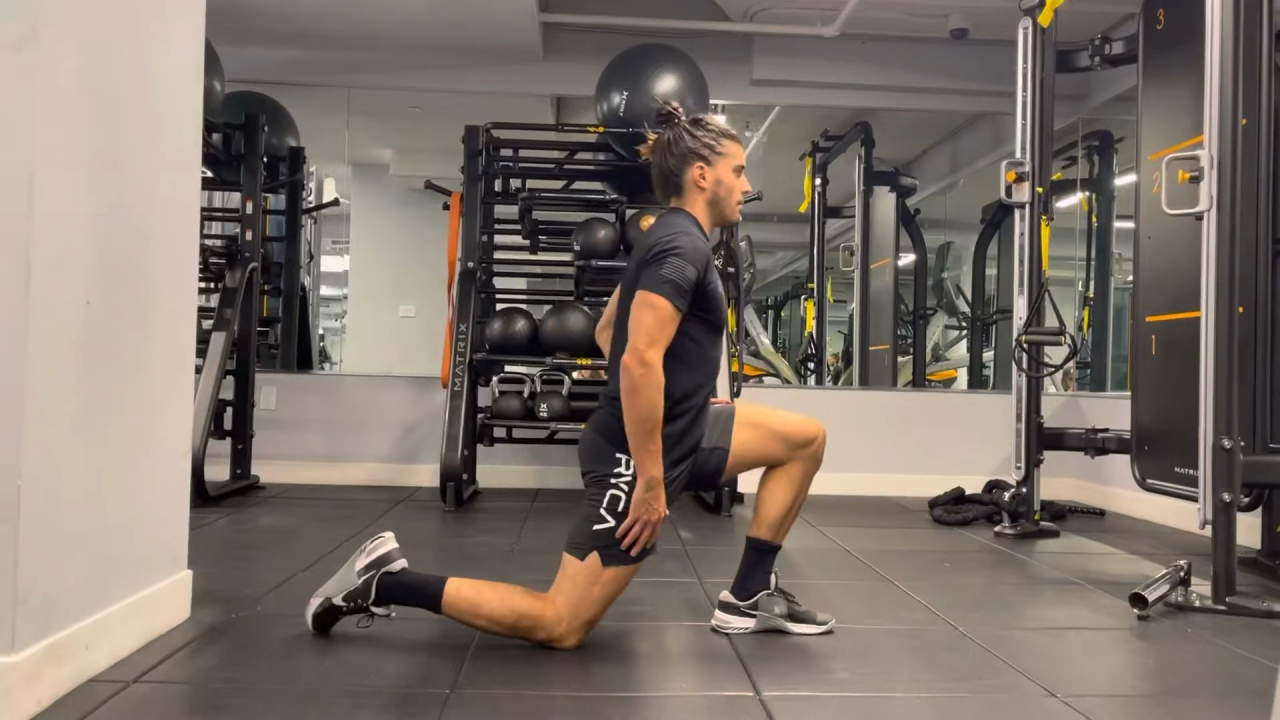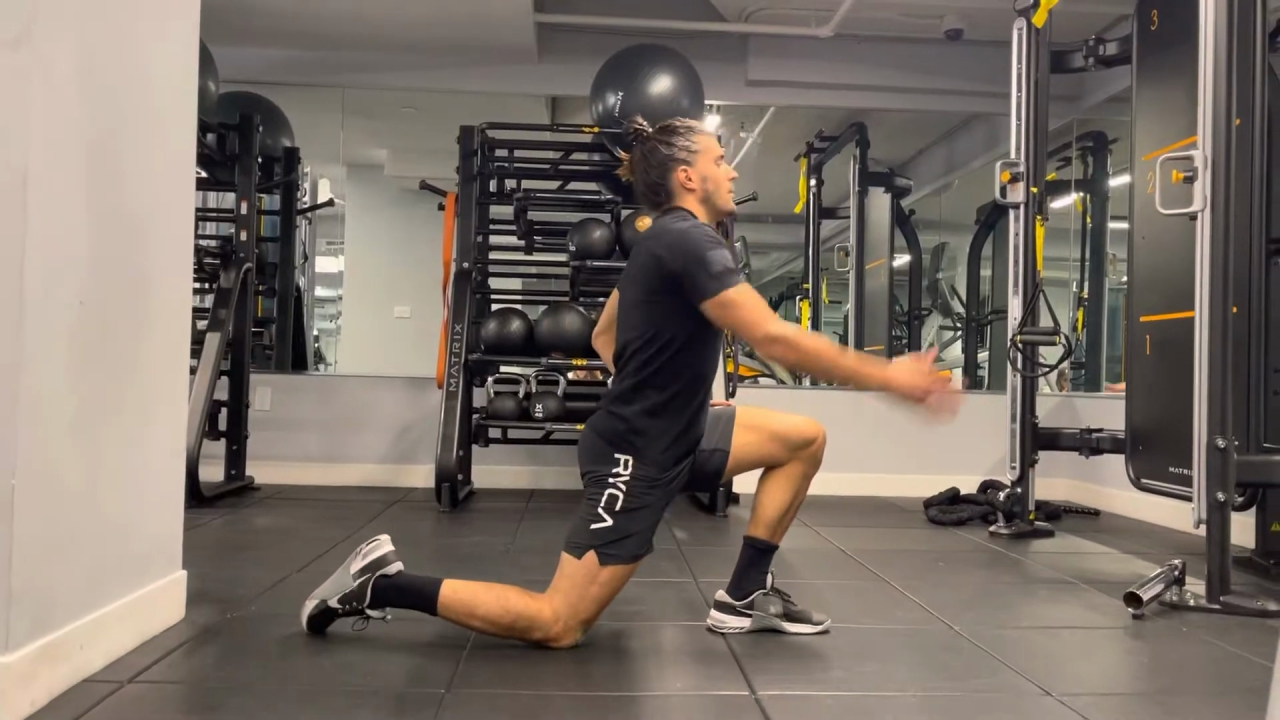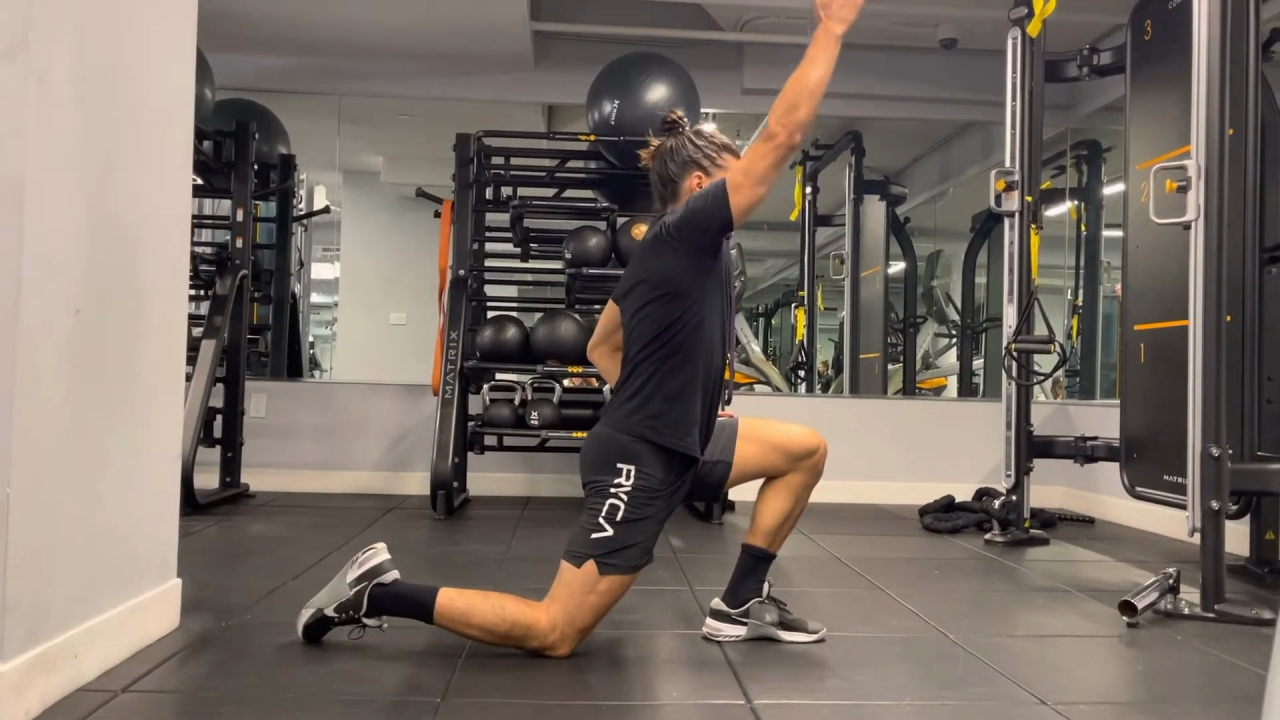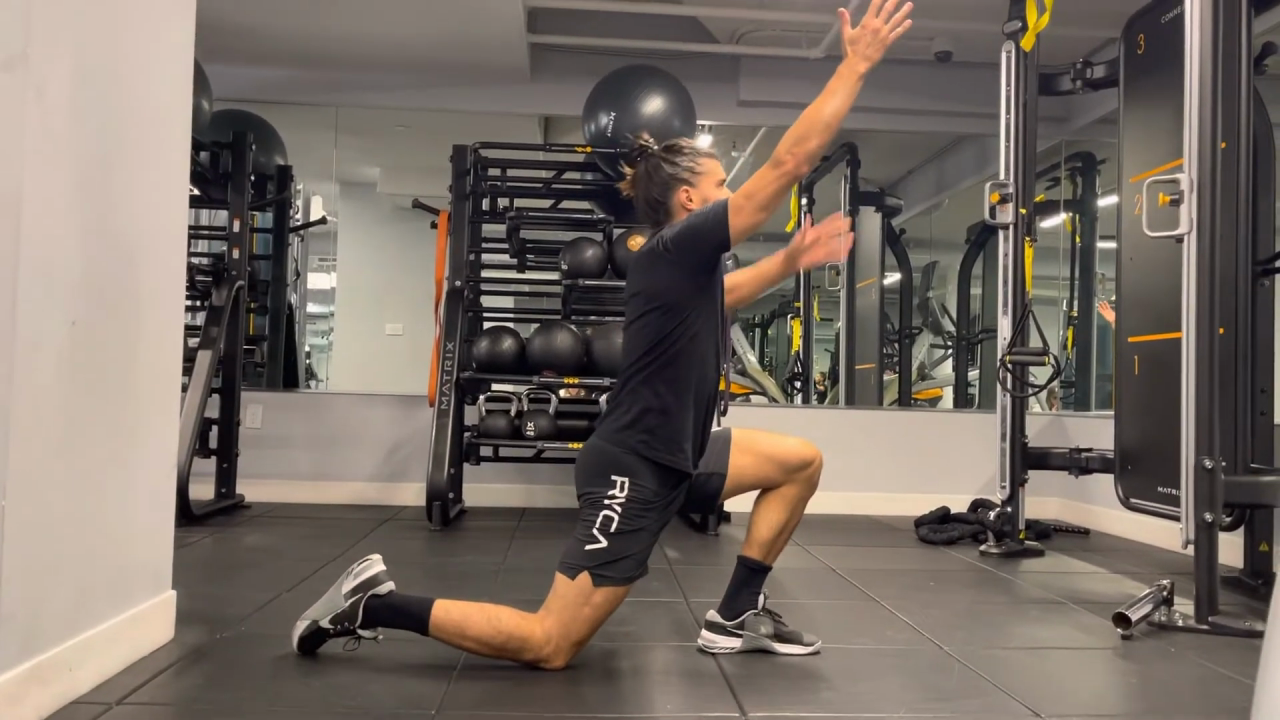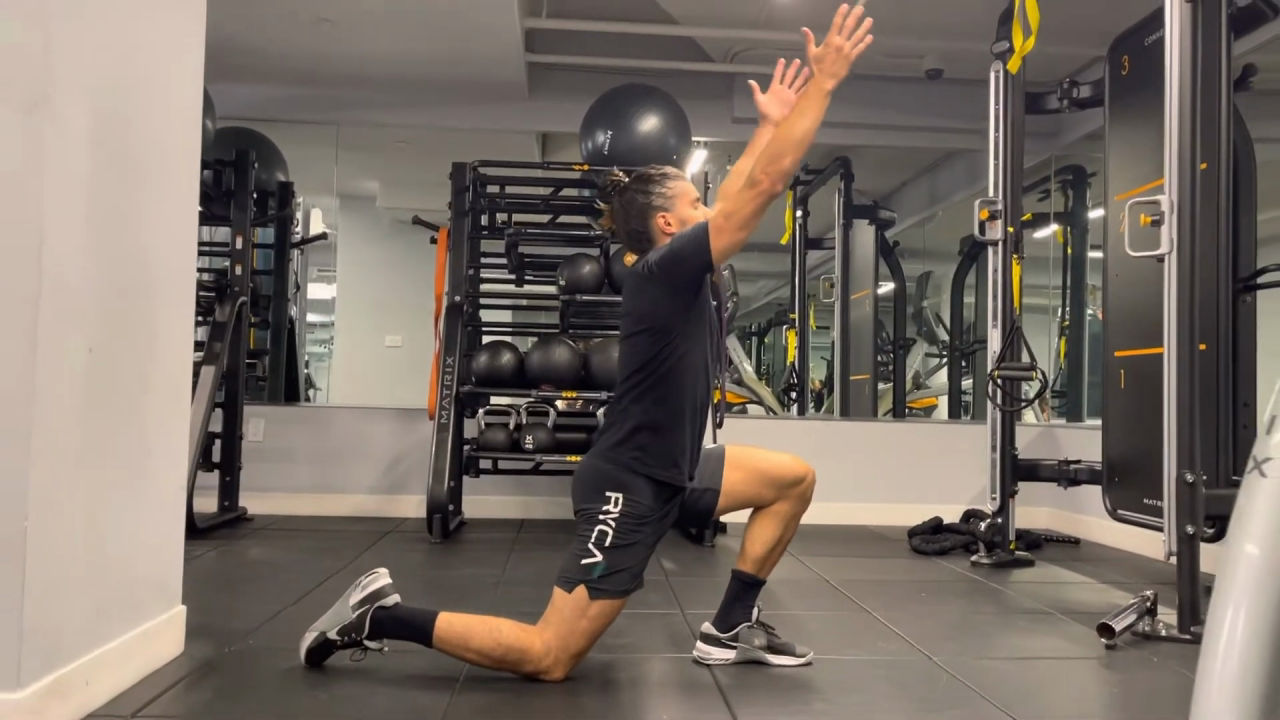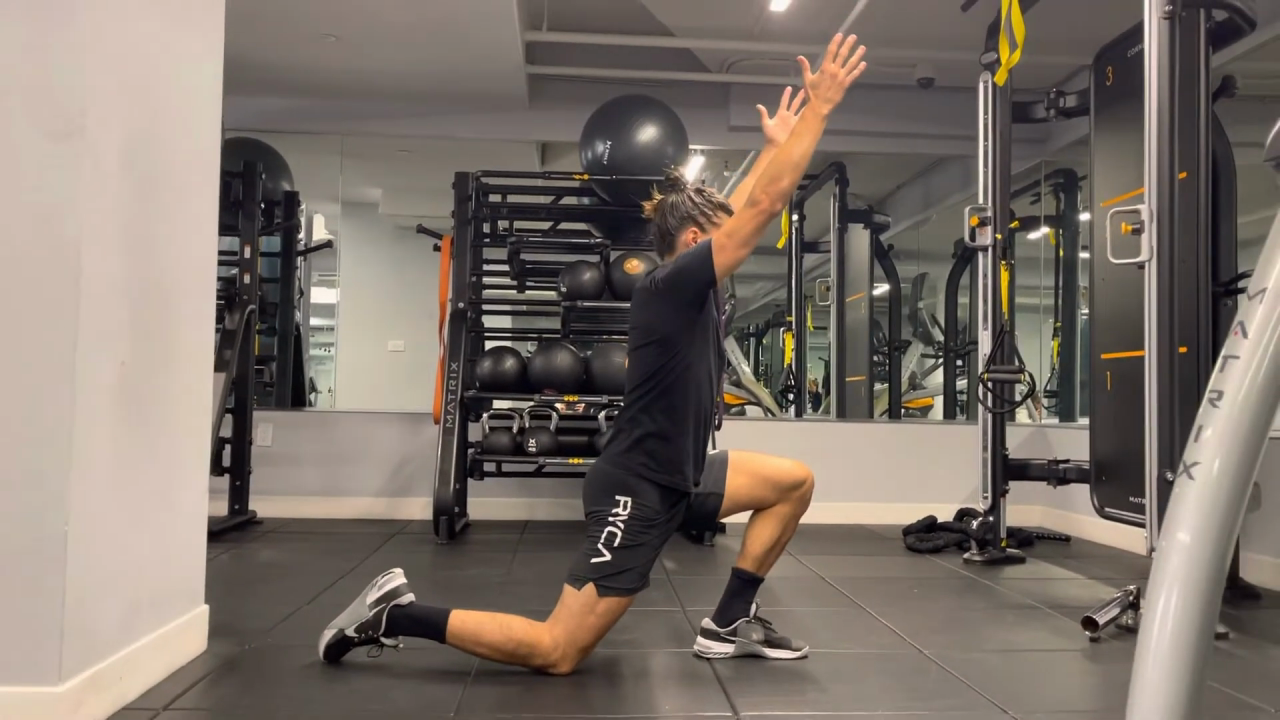
dt=0.7s
person 1, frame 1
left shoulder: (673, 238)
right shoulder: (683, 246)
left elbow: (607, 332)
right elbow: (640, 361)
right wrist: (651, 481)
left hip: (673, 431)
right hip: (637, 450)
left knee: (804, 439)
right knee: (560, 624)
left ankle: (750, 596)
right ankle: (386, 582)
person 1, frame 2
left shoulder: (666, 242)
right shoulder: (688, 242)
left elbow: (603, 335)
right elbow: (774, 337)
right wrist: (884, 375)
left hip: (664, 434)
right hip: (635, 455)
left knee: (803, 438)
right knee: (557, 625)
left ankle: (743, 596)
right ankle: (388, 585)
person 1, frame 3
left shoulder: (665, 251)
right shoulder: (686, 233)
left elbow: (601, 347)
right elbow: (781, 136)
left hip: (670, 442)
right hip: (640, 462)
left knee: (804, 450)
right knee: (554, 632)
left ankle: (740, 605)
right ankle: (377, 593)
person 1, frame 4
left shoulder: (678, 261)
right shoulder: (679, 249)
left elbow: (715, 300)
right elbow: (789, 163)
left wrist: (793, 260)
right wrist: (857, 62)
left hip: (666, 454)
right hip: (633, 471)
left knee: (800, 461)
right knee: (548, 646)
left ankle: (737, 615)
right ankle: (377, 604)
person 1, frame 5
left shoulder: (670, 276)
right shoulder: (665, 272)
left elbow: (737, 196)
right elbow: (762, 187)
left wrist: (769, 122)
right wrist: (824, 80)
left hip: (666, 471)
right hip: (628, 487)
left knee: (794, 479)
right knee: (547, 658)
left ankle: (731, 627)
right ankle: (381, 617)
person 1, frame 6
left shoulder: (680, 289)
right shoulder: (672, 285)
left elbow: (740, 212)
right elbow: (765, 204)
left wrist: (775, 143)
right wrist: (820, 107)
left hip: (672, 478)
right hip: (638, 491)
left knee: (793, 483)
right knee: (557, 652)
left ankle: (729, 623)
right ankle: (395, 616)
